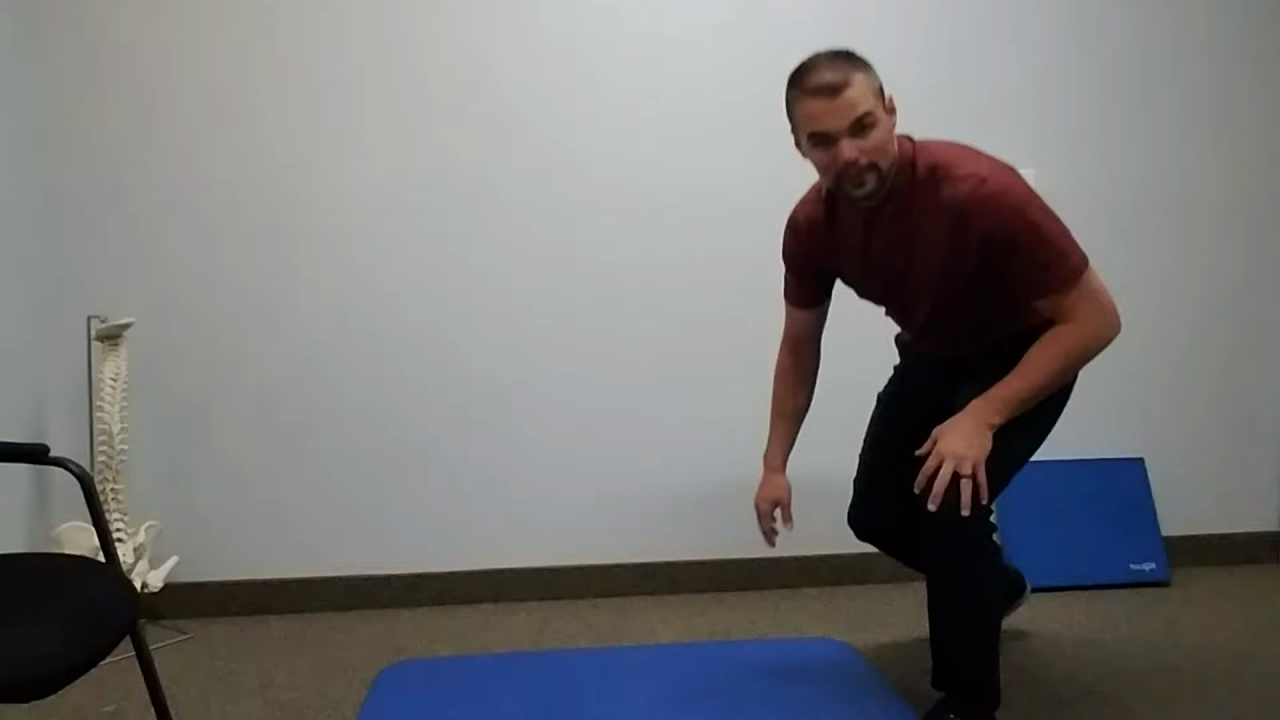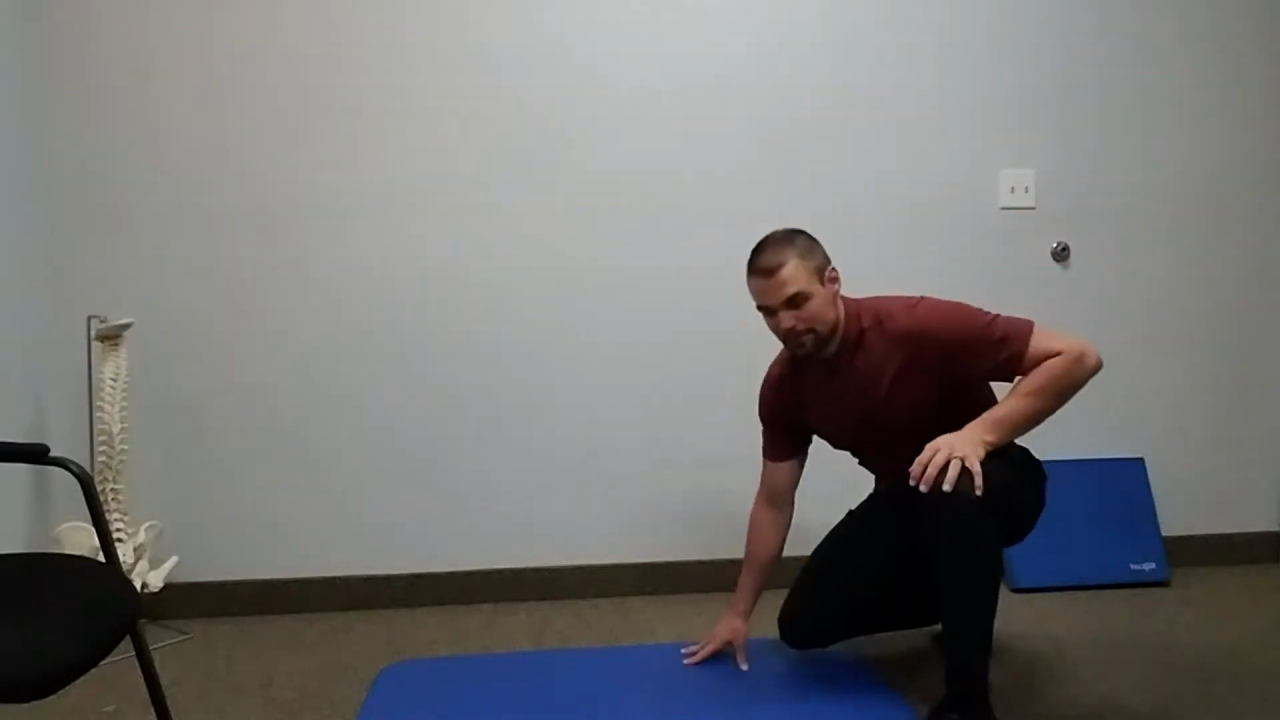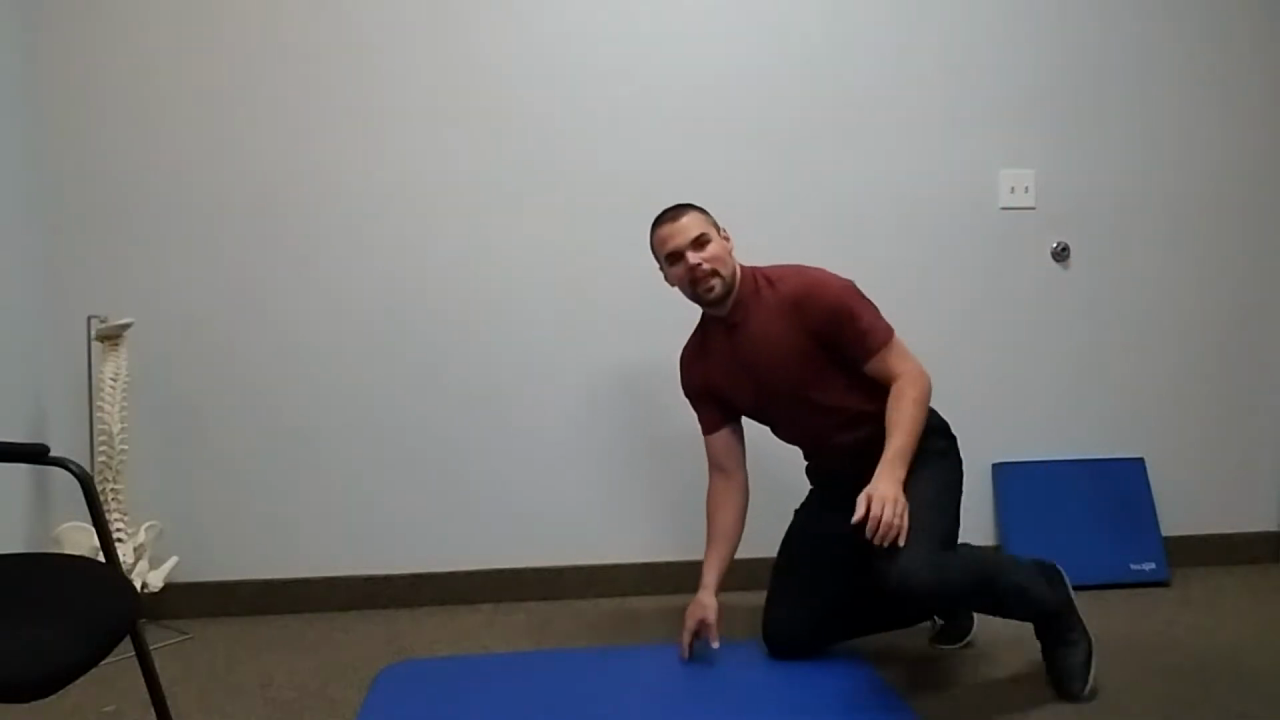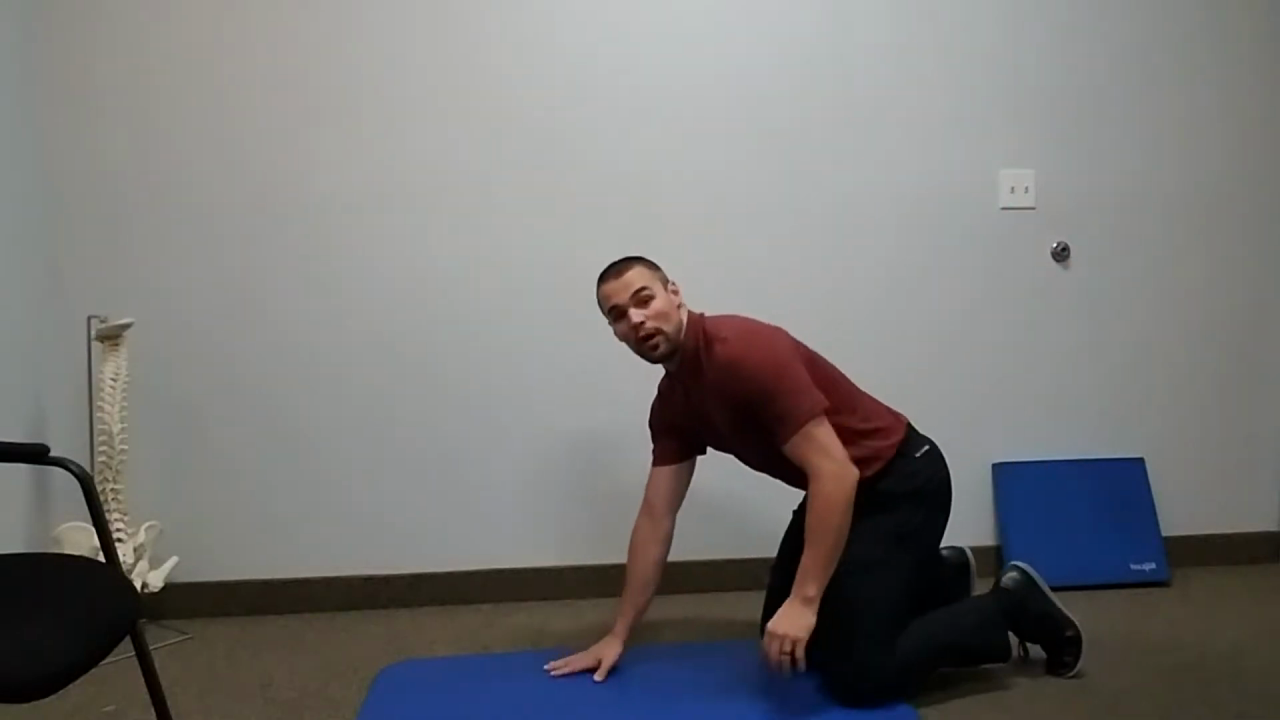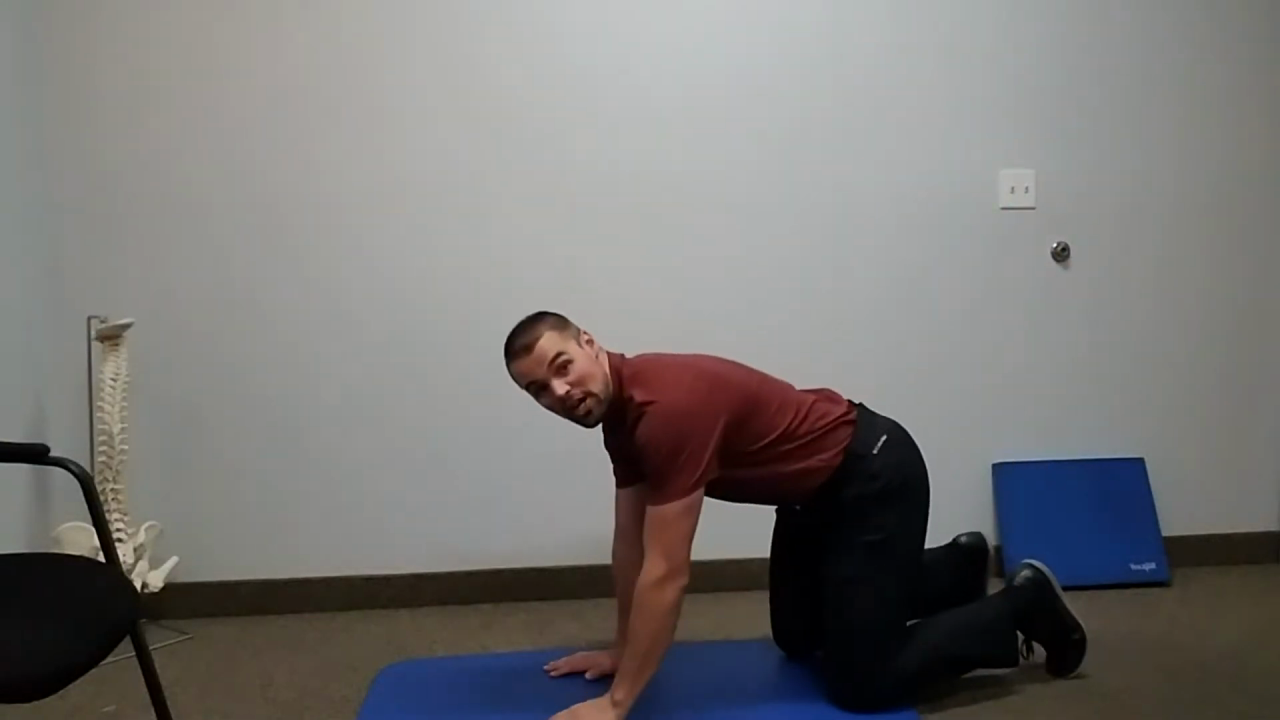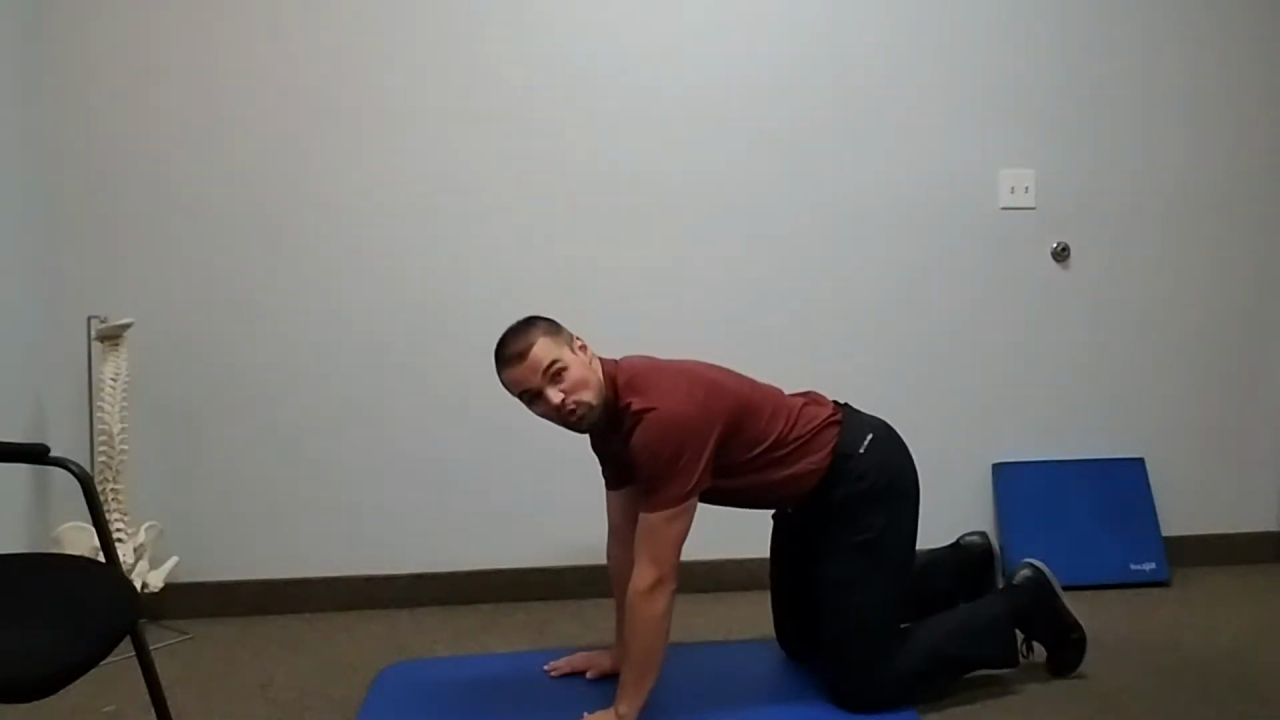
dt=0.5s
person 1, frame 1
left shoulder: (979, 192)
right shoulder: (811, 225)
left elbow: (1096, 319)
right elbow: (799, 348)
left wrist: (982, 418)
right wrist: (773, 466)
left hip: (1026, 359)
right hip: (931, 359)
left knee: (948, 496)
right knee: (876, 514)
right ankle: (991, 583)
person 1, frame 2
left shoulder: (919, 328)
right shoulder: (784, 387)
left elbow: (1077, 356)
right elbow: (774, 502)
left wrist: (977, 434)
right wrist: (738, 613)
left hip: (995, 480)
right hip: (903, 492)
left knee: (948, 494)
right knee: (805, 622)
right ankle: (957, 599)
person 1, frame 3
left shoulder: (807, 292)
right shoulder: (699, 364)
left elbow: (909, 377)
right elbow: (727, 476)
left wrist: (889, 474)
right wrist: (708, 590)
left hip: (909, 454)
right hip: (835, 476)
left knee: (913, 573)
right knee: (788, 635)
left ankle: (1046, 596)
right ankle: (945, 584)
person 1, frame 4
left shoulder: (747, 353)
right shoulder: (672, 403)
left elbow: (834, 472)
right elbow: (655, 519)
left wrist: (803, 604)
right wrist: (617, 636)
left hip: (901, 484)
right hip: (836, 493)
left knee: (859, 676)
right knee: (782, 638)
left ankle: (1010, 606)
right ankle: (937, 578)
person 1, frame 5
left shoulder: (667, 410)
right shoulder: (619, 413)
left elbow: (666, 575)
right elbow: (630, 543)
right wrist: (621, 651)
left hip: (873, 475)
right hip: (816, 484)
right knee: (799, 639)
left ankle: (1022, 606)
right ankle: (957, 568)
person 1, frame 6
left shoulder: (663, 416)
right shoulder: (609, 411)
left elbow: (654, 581)
right elbow: (623, 545)
right wrist: (621, 651)
left hip: (864, 475)
right hip: (812, 485)
right knee: (801, 642)
left ankle: (1021, 605)
right ankle: (963, 568)
